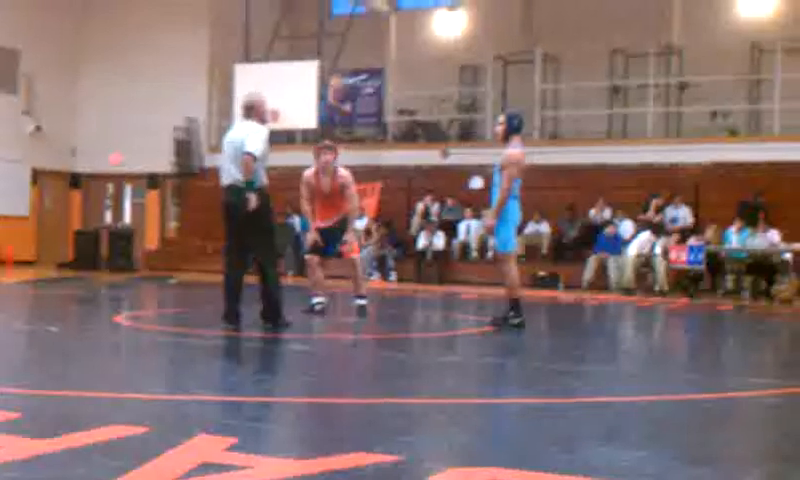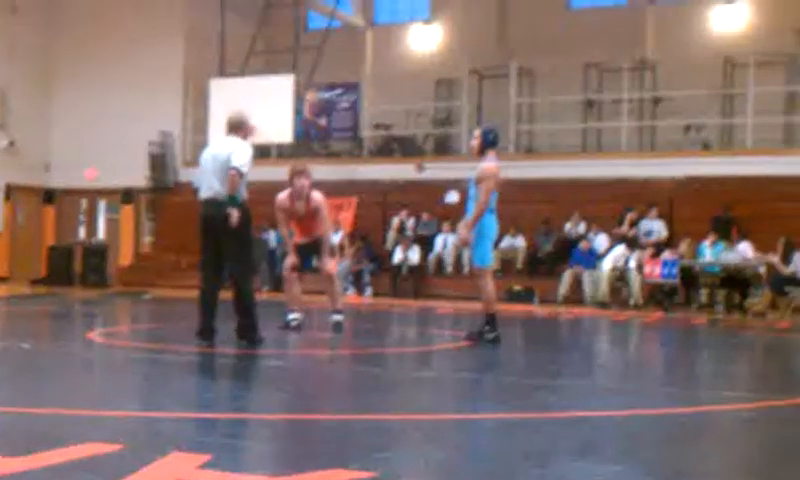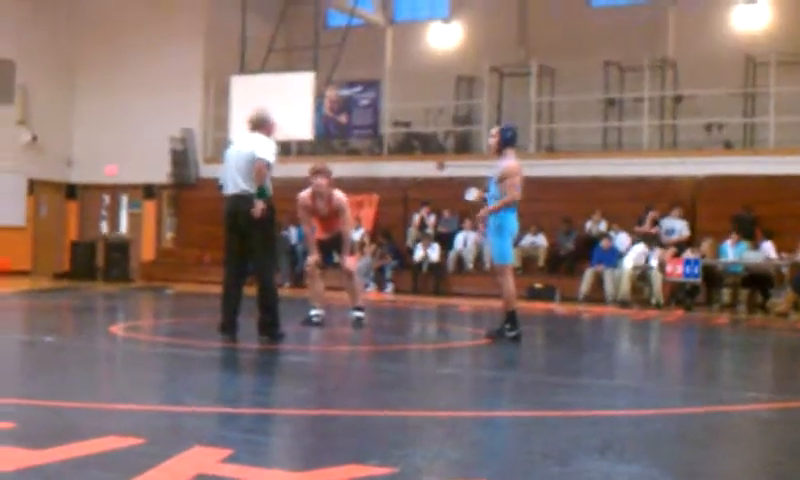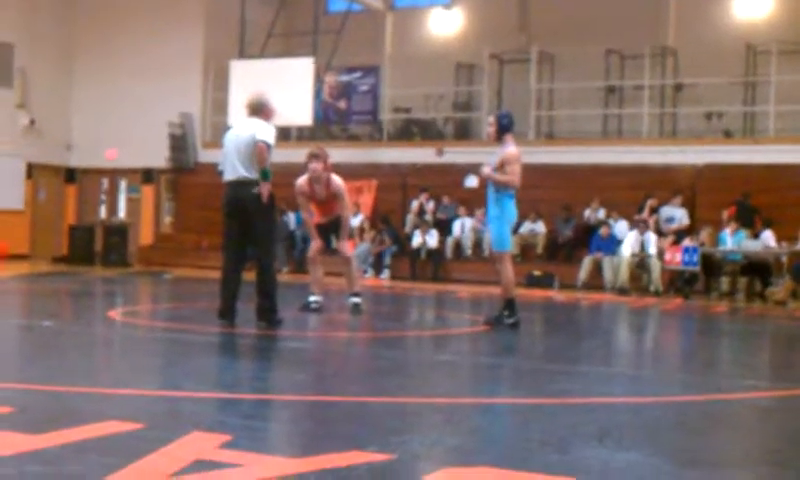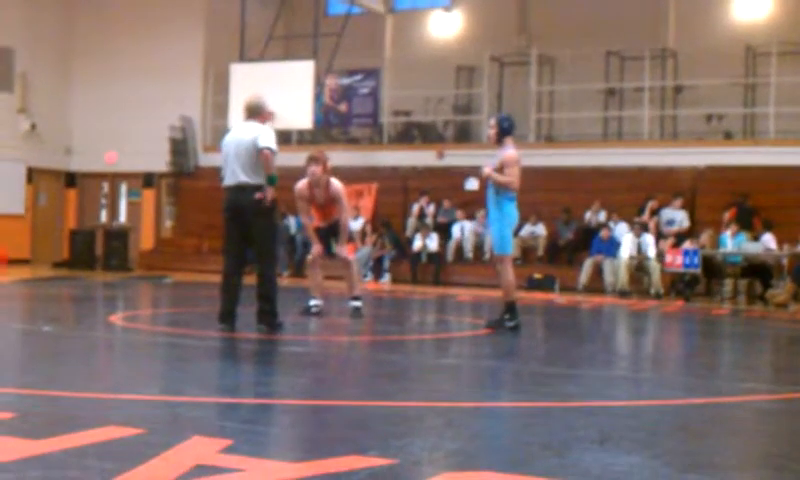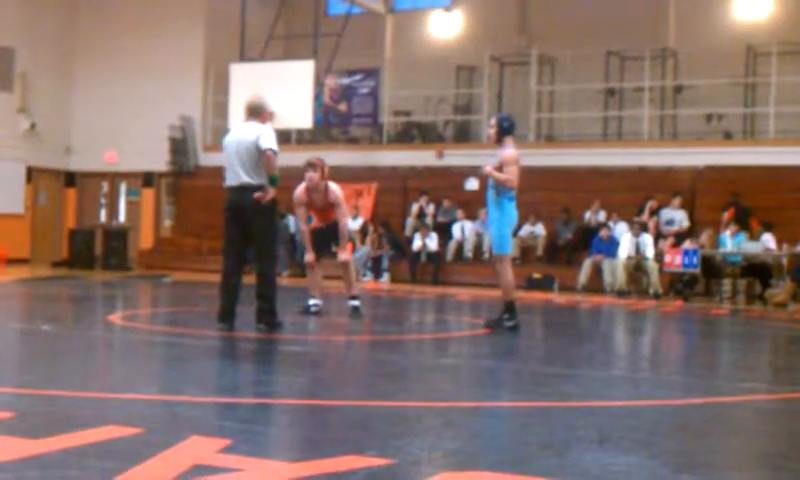
dt=0.3s
person 1, frame 1
left shoulder: (232, 131)
right shoulder: (258, 130)
left elbow: (225, 167)
right elbow: (248, 158)
left wrist: (238, 189)
right wrist: (251, 190)
left hip: (229, 195)
right hip: (251, 195)
left knee: (234, 258)
right knee: (265, 257)
left ankle: (231, 316)
right ankle: (272, 315)
person 1, frame 2
left shoulder: (210, 147)
right shoulder: (242, 146)
left elbow: (199, 184)
right elbow: (234, 174)
left wrist: (209, 201)
right wrist: (233, 206)
left hip: (207, 209)
right hip: (229, 210)
left knee: (209, 273)
right knee: (241, 273)
left ankle: (206, 332)
right ankle: (247, 332)
person 1, frame 3
left shoulder: (234, 145)
right shoulder: (265, 143)
left elbow: (224, 181)
right elbow: (260, 164)
left wrist: (236, 198)
right wrist: (260, 197)
left hip: (232, 204)
right hip: (254, 206)
left knee: (233, 268)
right knee: (264, 268)
left ankle: (228, 327)
right ankle: (268, 328)
person 1, frame 4
left shoulder: (232, 131)
right shoulder: (264, 128)
left elbow: (224, 166)
right elbow: (261, 147)
left wrist: (233, 184)
right wrist: (265, 179)
left hip: (232, 191)
right hip: (255, 191)
left knee: (232, 254)
right knee: (264, 254)
left ankle: (226, 313)
right ankle: (266, 314)
person 1, frame 5
left shoulder: (230, 135)
right shoulder: (263, 131)
left elbow: (227, 169)
right elbow: (267, 154)
right wrist: (271, 184)
left hip: (232, 195)
right hip: (256, 196)
left knee: (233, 258)
right knee: (265, 258)
left ankle: (227, 317)
right ankle: (267, 318)
person 1, frame 6
left shoulder: (230, 135)
right shoulder: (263, 131)
right elbow: (269, 154)
right wrist: (272, 184)
left hip: (233, 195)
right hip: (258, 197)
left knee: (232, 258)
right knee: (265, 258)
left ankle: (225, 316)
right ankle: (266, 317)
person 2, frame 1
left shoulder: (512, 152)
right shoulder: (511, 152)
left elbow: (506, 189)
left wrist: (493, 216)
right wrist: (492, 212)
left hip: (505, 212)
right hip: (503, 211)
left knee: (507, 261)
right knee: (506, 261)
left ankle: (516, 313)
right ankle: (512, 311)
person 2, frame 2
left shoulder: (489, 166)
right shoulder: (485, 166)
left elbow: (484, 202)
left wrist: (468, 228)
right wrist: (466, 223)
left hip: (482, 226)
right hip: (479, 226)
left knee: (484, 275)
right knee: (482, 275)
left ankle: (492, 327)
right ankle: (488, 325)
person 2, frame 3
left shoulder: (510, 164)
right shoulder: (503, 164)
left elbow: (514, 197)
left wrist: (489, 210)
right wrist: (487, 197)
left hip: (502, 222)
right hip: (497, 222)
left knee: (504, 272)
right knee: (502, 273)
left ankle: (512, 325)
right ankle: (508, 323)
person 2, frame 4
left shoulder: (511, 151)
right shoulder: (503, 151)
left elbow: (515, 182)
left wrist: (490, 175)
right wrist: (490, 174)
left hip: (502, 210)
right hip: (496, 209)
left knee: (503, 260)
right knee: (501, 260)
left ankle: (511, 313)
right ankle: (507, 310)
person 2, frame 5
left shoulder: (509, 154)
right shoulder: (503, 153)
left elbow: (513, 184)
left wrist: (491, 174)
right wrist: (491, 175)
left hip: (503, 212)
right hip: (498, 212)
left knee: (504, 263)
right knee: (502, 263)
left ankle: (511, 315)
right ankle: (508, 313)
person 2, frame 6
left shoulder: (509, 153)
right shoulder: (503, 153)
left elbow: (512, 182)
left wrist: (491, 172)
right wrist: (491, 173)
left hip: (503, 212)
right hip: (497, 211)
left knee: (503, 262)
right knee: (500, 263)
left ankle: (510, 315)
right ankle: (508, 313)
person 3, frame 1
left shoulder: (344, 175)
right shoulder: (308, 176)
left elbow: (354, 204)
right elbow: (305, 203)
left wrist: (350, 231)
right wrist: (311, 229)
left hip: (341, 221)
right hip: (321, 223)
left knee: (353, 258)
right knee: (311, 260)
left ankle: (361, 299)
right ankle: (318, 300)
person 3, frame 2
left shoulder: (317, 199)
right shoulder: (282, 200)
left elbow: (325, 229)
right elbow: (283, 228)
left wrist: (325, 256)
right wrist: (291, 253)
left hip: (319, 239)
right hip: (300, 240)
left knee: (330, 272)
right knee: (288, 273)
left ankle: (337, 316)
right ankle: (295, 315)
person 3, frame 3
left shoulder: (339, 198)
right shoulder: (303, 198)
left elbow: (347, 228)
right elbow: (306, 226)
left wrist: (345, 254)
right wrist: (313, 252)
left hip: (340, 235)
right hip: (321, 235)
left knee: (350, 269)
right knee: (311, 269)
left ankle: (358, 312)
right ankle: (316, 312)
person 3, frame 4
left shoulder: (337, 183)
right shoulder: (301, 184)
left elbow: (346, 212)
right elbow: (306, 213)
left wrist: (343, 239)
right wrist: (314, 238)
left hip: (338, 219)
right hip: (320, 220)
left knee: (347, 255)
right knee: (313, 256)
left ankle: (355, 298)
right ankle: (316, 298)
person 3, frame 5
left shoulder: (336, 186)
right shoulder: (301, 188)
left elbow: (344, 216)
right elbow: (305, 217)
left wrist: (342, 244)
right wrist: (315, 243)
left hip: (338, 222)
right hip: (320, 224)
left knee: (347, 258)
right knee: (313, 260)
left ankle: (356, 301)
right ankle: (316, 302)
person 3, frame 6
left shoulder: (334, 191)
right shoulder: (299, 194)
left elbow: (343, 221)
right elbow: (302, 224)
left wrist: (344, 250)
right wrist: (308, 251)
left hip: (336, 224)
right hip: (319, 225)
left knee: (345, 260)
right knee: (311, 260)
left ankle: (354, 301)
right ankle: (315, 301)
